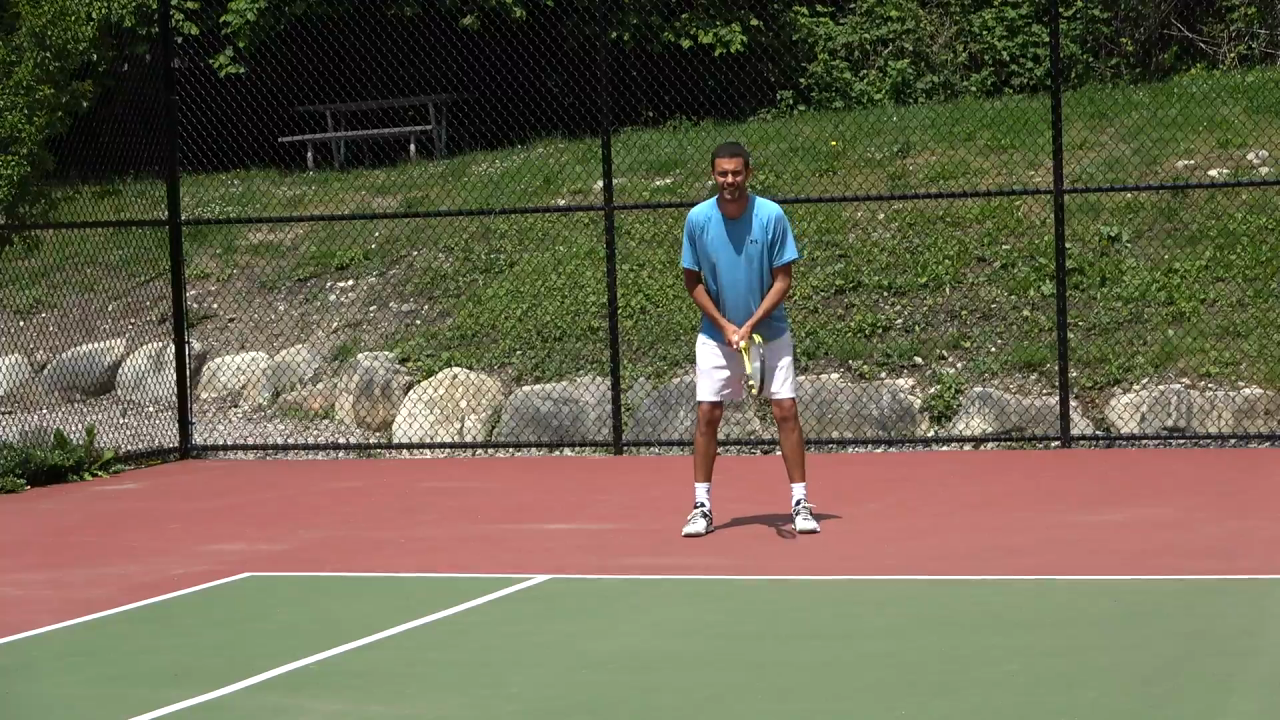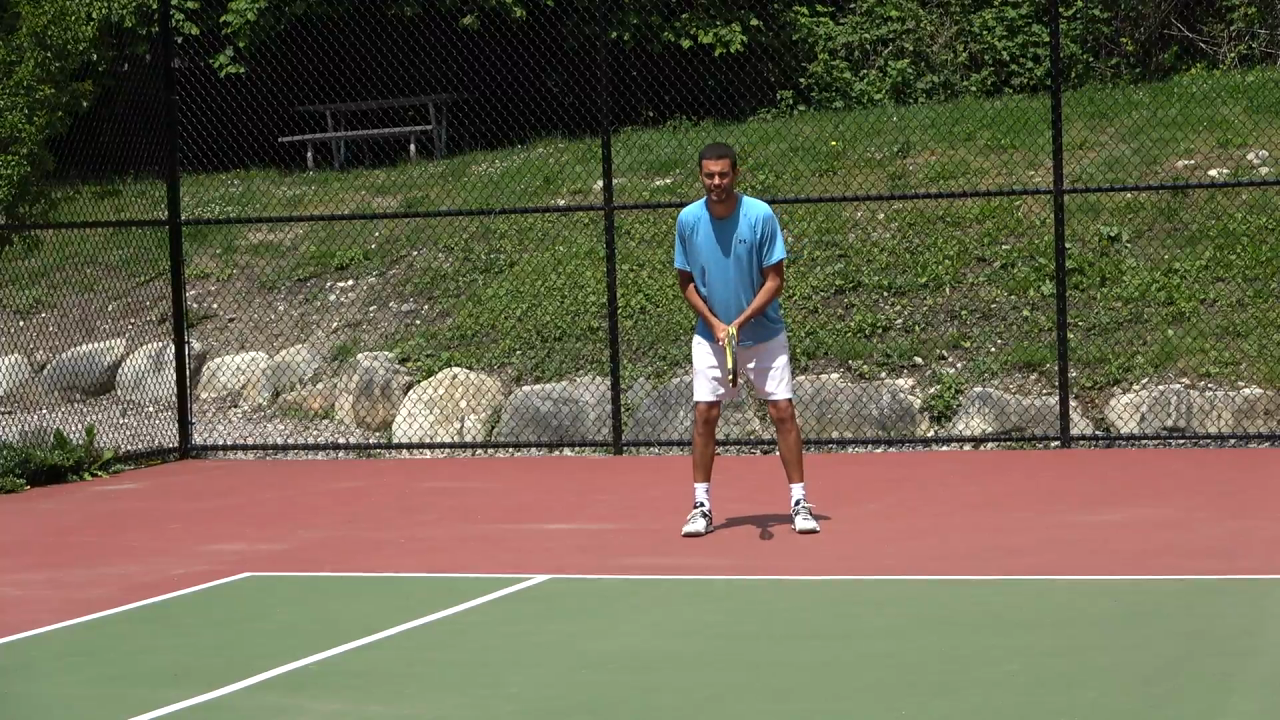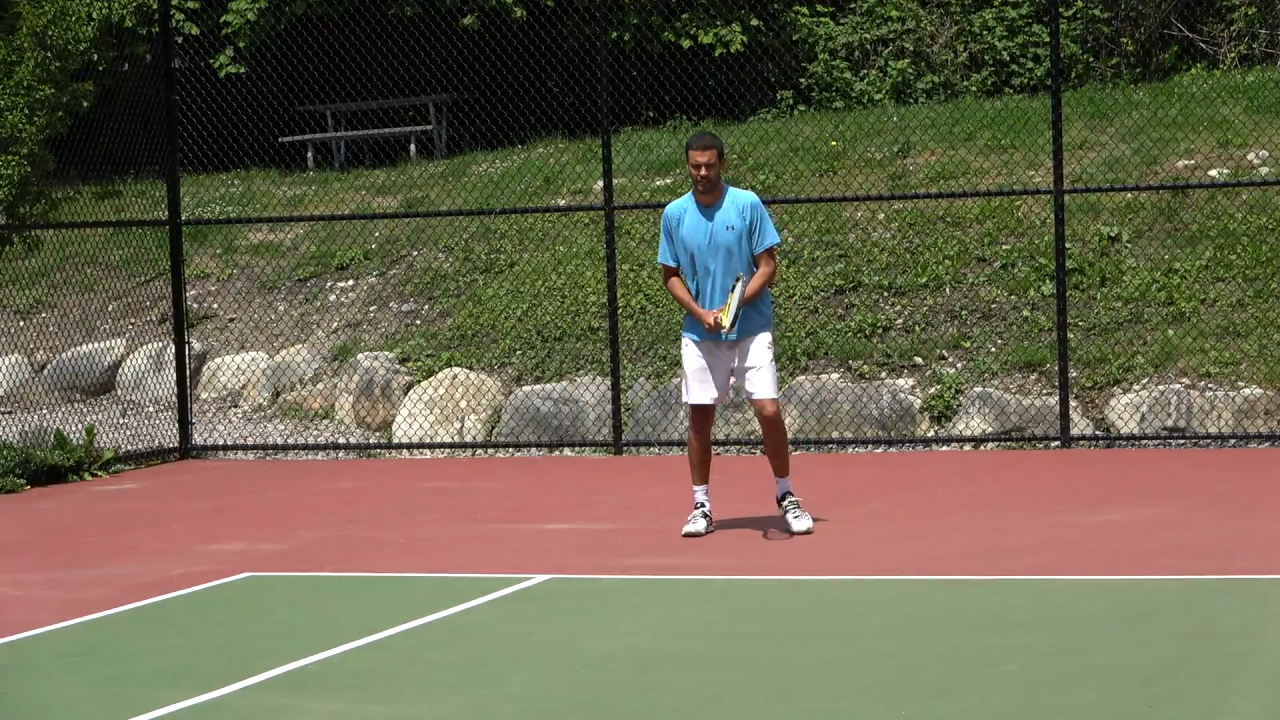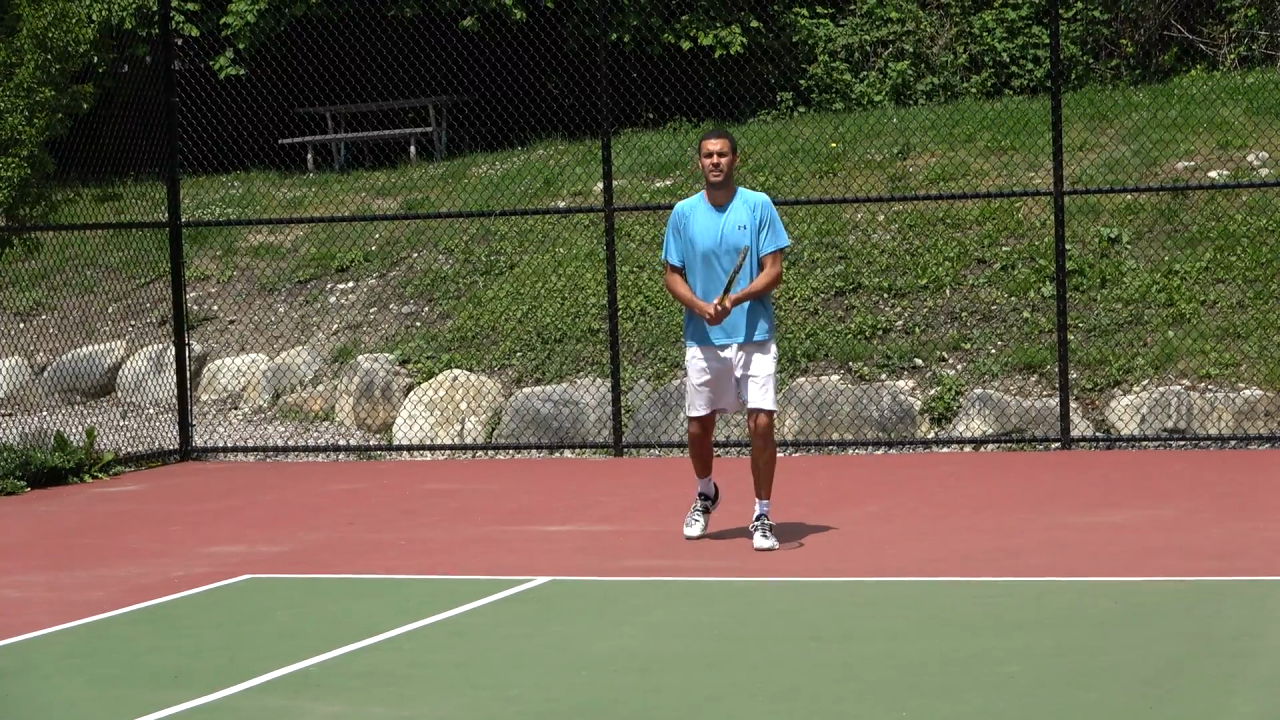
dt=0.4s
person 1, frame 1
left shoulder: (771, 215)
right shoulder: (697, 218)
left elbow: (783, 279)
right elbow: (693, 281)
left wrist: (751, 326)
right wrist: (725, 326)
left hip: (768, 331)
right hip: (717, 333)
left knee: (786, 411)
right knee: (707, 414)
left ankle: (799, 502)
right ankle: (702, 506)
person 1, frame 2
left shoulder: (761, 215)
right shoulder: (687, 219)
left elbow: (774, 280)
right elbow: (686, 280)
left wrist: (739, 323)
right wrist: (714, 323)
left hip: (763, 333)
right hip: (710, 334)
left knee: (783, 411)
right knee: (704, 415)
left ankle: (799, 501)
right ankle: (701, 506)
person 1, frame 3
left shoulder: (748, 204)
right shoulder: (673, 214)
left elbow: (767, 266)
right elbow: (670, 275)
left wrist: (735, 306)
right wrist: (700, 313)
left hip: (751, 329)
right hip: (699, 334)
left knee: (768, 411)
right knee: (700, 418)
left ankle: (786, 495)
right ankle: (701, 506)
person 1, frame 4
left shoulder: (760, 205)
right shoulder: (683, 213)
left elbow: (774, 270)
right elbow: (672, 275)
left wrist: (737, 299)
right wrist: (702, 307)
left hip: (754, 336)
right hip: (703, 339)
left knee: (761, 423)
right knee: (699, 428)
left ankle: (762, 516)
right ankle: (706, 493)
